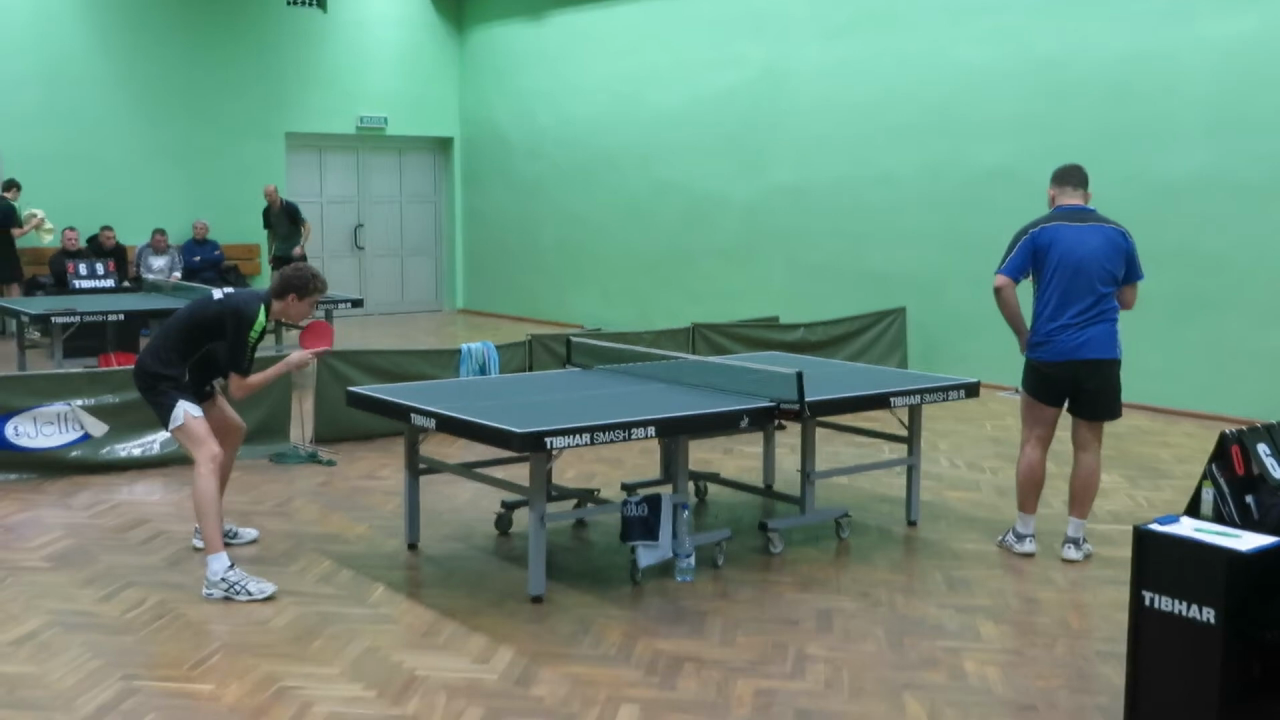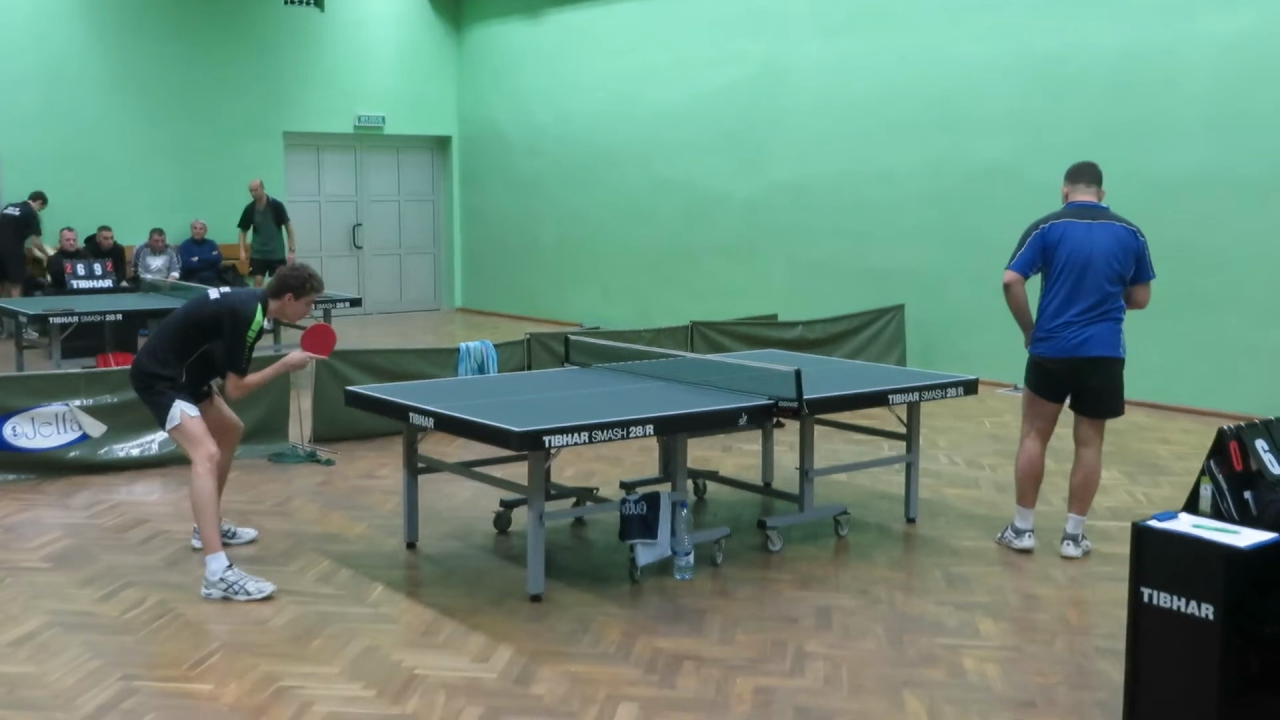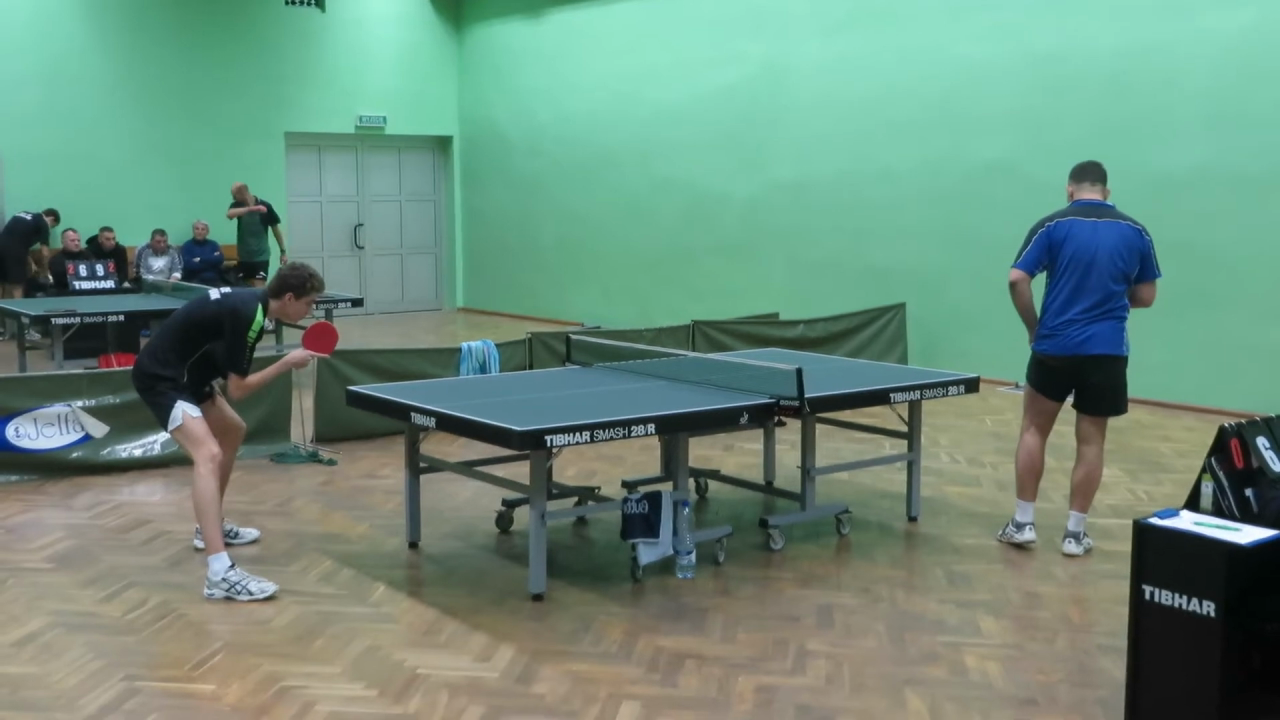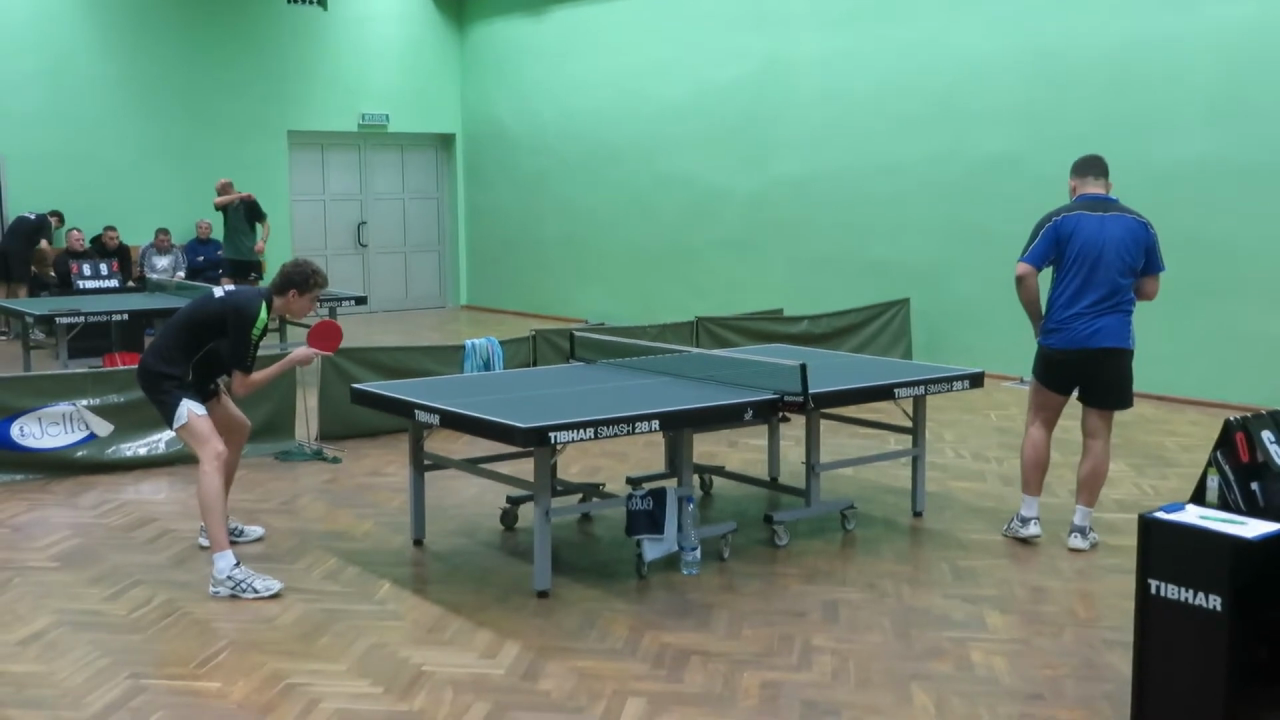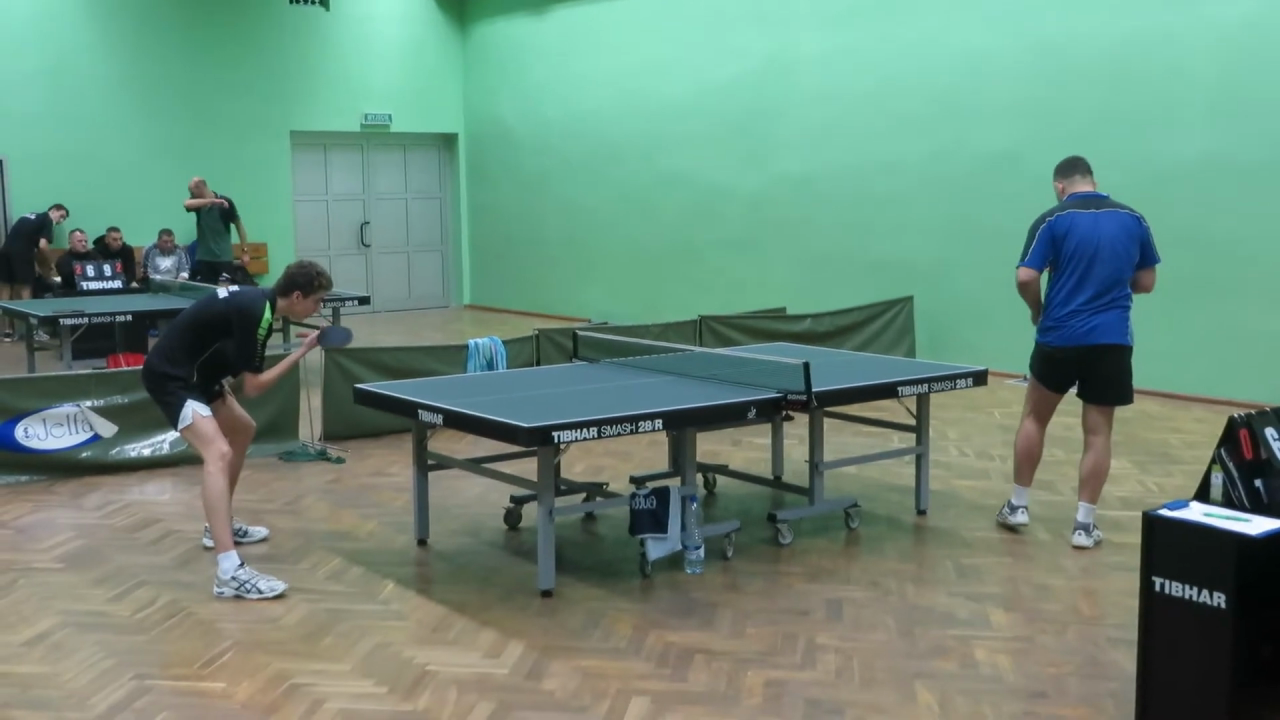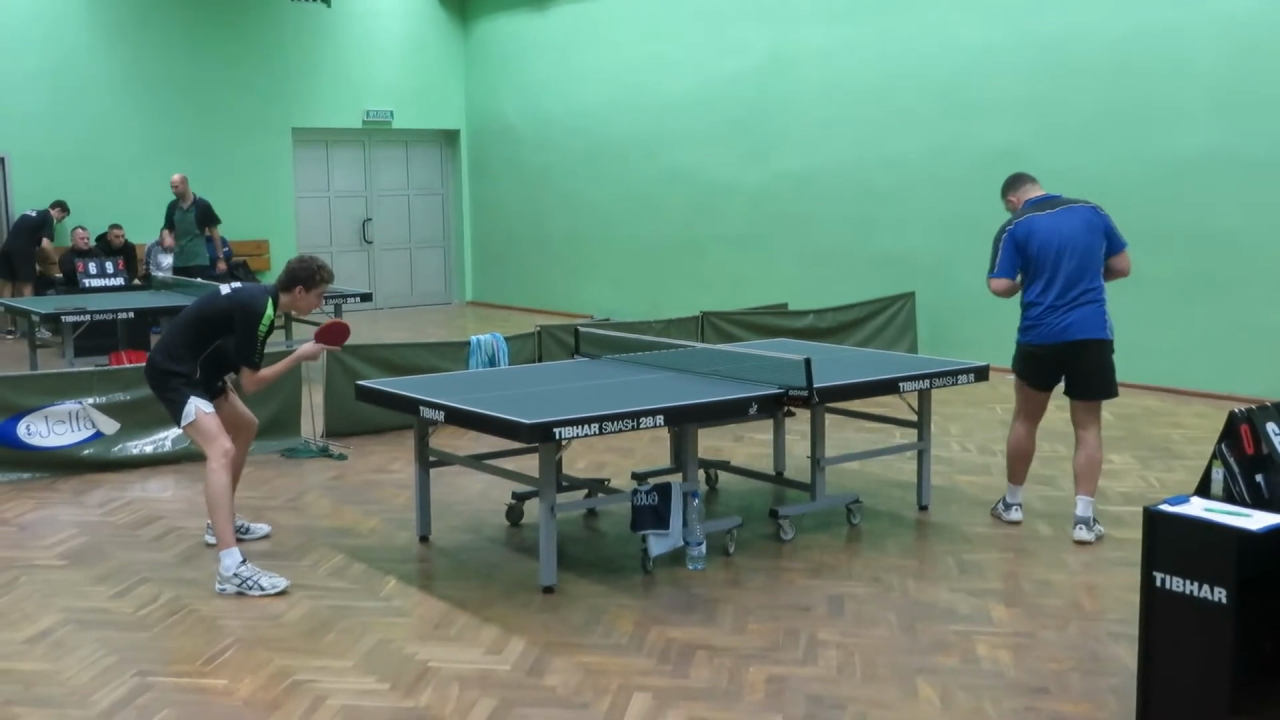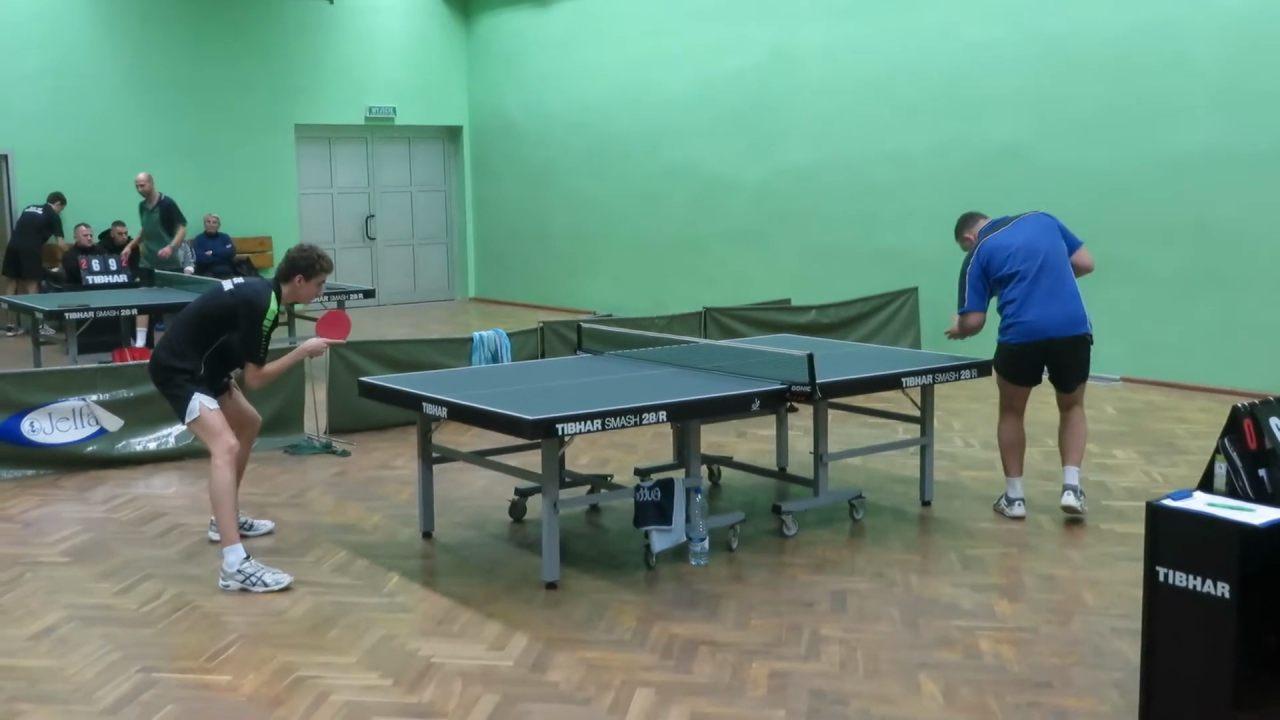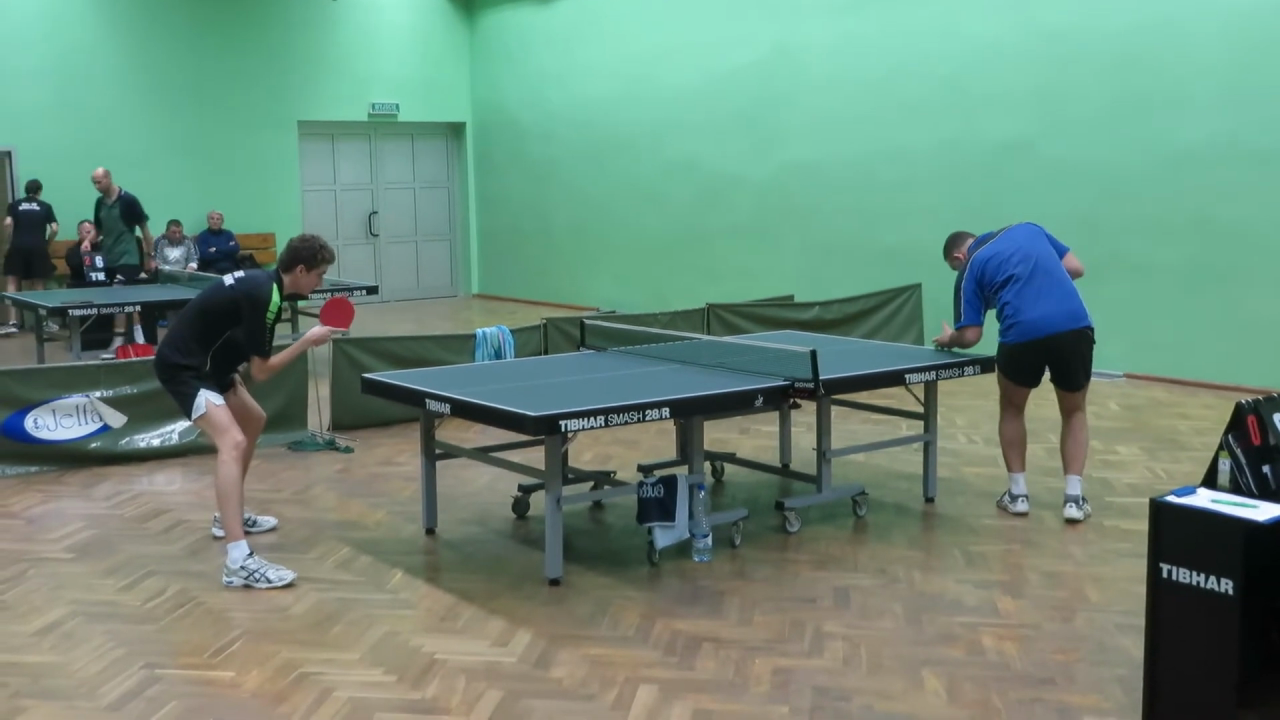
dt=0.4s
person 1, frame 1
left shoulder: (1037, 231)
right shoulder: (1118, 234)
left elbow: (1002, 285)
right elbow: (1127, 299)
left wrist: (1022, 334)
left hip: (1049, 353)
right hip: (1101, 355)
left knee: (1035, 443)
right knee: (1088, 447)
left ankle: (1023, 533)
right ankle: (1074, 539)
person 1, frame 2
left shoulder: (1046, 227)
right shoulder: (1130, 233)
left elbow: (1011, 281)
right elbow: (1140, 298)
left wrist: (1028, 329)
left hip: (1052, 350)
right hip: (1104, 353)
left knee: (1034, 437)
right knee: (1089, 444)
left ankle: (1022, 528)
right ankle: (1073, 535)
person 1, frame 3
left shoulder: (1052, 225)
right shoulder: (1136, 232)
left elbow: (1017, 280)
right elbow: (1145, 297)
left wrist: (1033, 327)
left hip: (1054, 347)
right hip: (1107, 351)
left knee: (1034, 431)
right knee: (1091, 442)
left ankle: (1023, 522)
right ankle: (1075, 532)
person 1, frame 4
left shoulder: (1058, 220)
right shoulder: (1140, 226)
left elbow: (1024, 274)
right elbow: (1149, 290)
left wrist: (1038, 322)
left hip: (1061, 341)
right hip: (1113, 345)
left knee: (1039, 425)
right knee: (1097, 436)
left ankle: (1028, 517)
right ankle: (1080, 527)
person 1, frame 5
left shoulder: (1052, 220)
right shoulder: (1133, 220)
left elbow: (1025, 278)
right elbow: (1146, 282)
left wrist: (1037, 311)
left hip: (1059, 338)
right hip: (1111, 341)
left knee: (1034, 419)
right knee: (1097, 433)
left ankle: (1017, 505)
right ankle: (1084, 523)
person 1, frame 6
left shoulder: (1013, 228)
right shoulder: (1091, 212)
left elbow: (1000, 287)
right elbow: (1122, 266)
left hip: (1040, 337)
right hip: (1093, 334)
left knee: (1026, 419)
right knee: (1088, 428)
left ankle: (1012, 502)
right ankle: (1084, 517)
person 1, frame 7
left shoulder: (977, 255)
right shoulder: (1043, 220)
left elbow: (974, 320)
right elbow: (1086, 264)
left wrist: (959, 330)
left hip: (1022, 334)
right hip: (1074, 328)
left knee: (1011, 412)
right knee: (1072, 407)
left ankle: (1014, 497)
right ankle: (1071, 486)
person 1, frame 8
left shoulder: (970, 269)
right shoulder: (1029, 229)
left elbow: (970, 335)
right elbow: (1075, 268)
left wrist: (950, 339)
left hip: (1023, 333)
right hip: (1075, 326)
left knee: (1011, 409)
right knee: (1074, 412)
left ankle: (1017, 493)
right ankle: (1074, 497)
person 2, frame 1
left shoulder: (253, 302)
right shoulder: (249, 314)
right elbow: (238, 389)
left wrist: (214, 389)
right wrist: (289, 364)
left hip: (183, 372)
right hip: (161, 376)
left knee: (233, 431)
right knee: (209, 455)
left ankle: (211, 527)
right ankle: (219, 573)
person 2, frame 2
left shoulder: (250, 301)
right shoulder: (247, 314)
right elbow: (235, 388)
right wrist: (286, 364)
left hip: (180, 372)
right hip: (158, 376)
left knee: (231, 431)
right knee: (206, 455)
left ankle: (209, 526)
right ankle: (217, 573)
person 2, frame 3
left shoulder: (251, 302)
right shoulder: (246, 314)
right elbow: (236, 389)
right wrist: (288, 363)
left hip: (182, 373)
right hip: (159, 377)
left knee: (233, 432)
right knee: (209, 455)
left ankle: (211, 526)
right ankle: (219, 574)
person 2, frame 4
left shoulder: (254, 299)
right shoulder: (251, 312)
right elbow: (241, 386)
left wrist: (217, 384)
right wrist: (293, 360)
left hip: (187, 371)
right hip: (164, 375)
left knee: (238, 430)
right knee: (214, 453)
left ankle: (216, 525)
right ankle: (225, 572)
person 2, frame 5
left shoulder: (259, 300)
right shoulder: (255, 312)
right elbow: (252, 386)
left wrist: (220, 385)
right wrist: (302, 351)
left hip: (192, 372)
right hip: (169, 376)
left knee: (243, 431)
right knee: (219, 454)
left ankle: (220, 526)
right ankle: (229, 572)
person 2, frame 6
left shoulder: (259, 296)
right shoulder: (257, 308)
right elbow: (250, 382)
left wrist: (223, 381)
right wrist: (301, 355)
left hip: (194, 369)
right hip: (172, 373)
left knee: (245, 428)
right knee: (221, 450)
left ankle: (223, 522)
right ankle: (231, 568)
person 2, frame 7
left shoulder: (261, 290)
right shoulder: (260, 303)
right elbow: (254, 377)
left wrist: (225, 379)
right wrist: (304, 351)
left hip: (197, 366)
right hip: (176, 370)
left knee: (249, 424)
right knee: (226, 447)
left ankle: (226, 519)
right ankle: (235, 565)
person 2, frame 8
left shoulder: (263, 282)
right shoulder: (262, 296)
right elbow: (260, 371)
left wrist: (230, 374)
right wrist: (308, 340)
left hip: (203, 362)
right hip: (181, 366)
left knee: (253, 421)
right knee: (233, 443)
left ankle: (230, 516)
right ankle: (238, 562)
